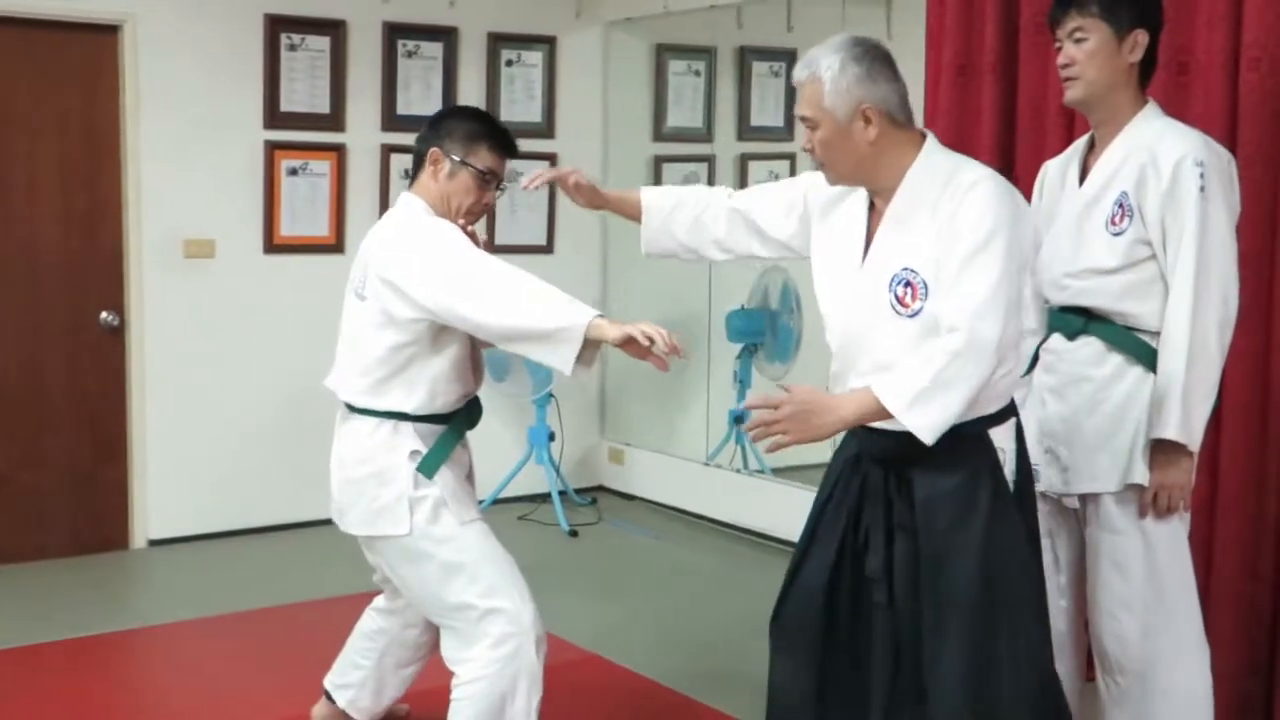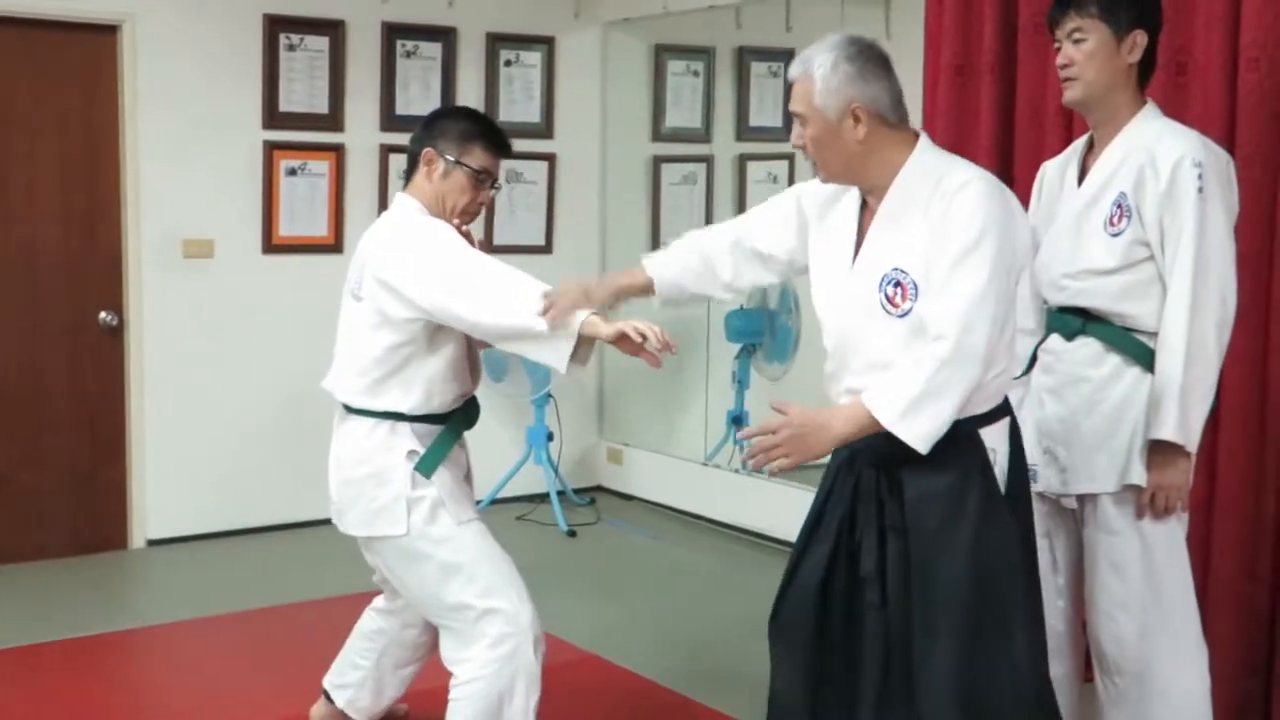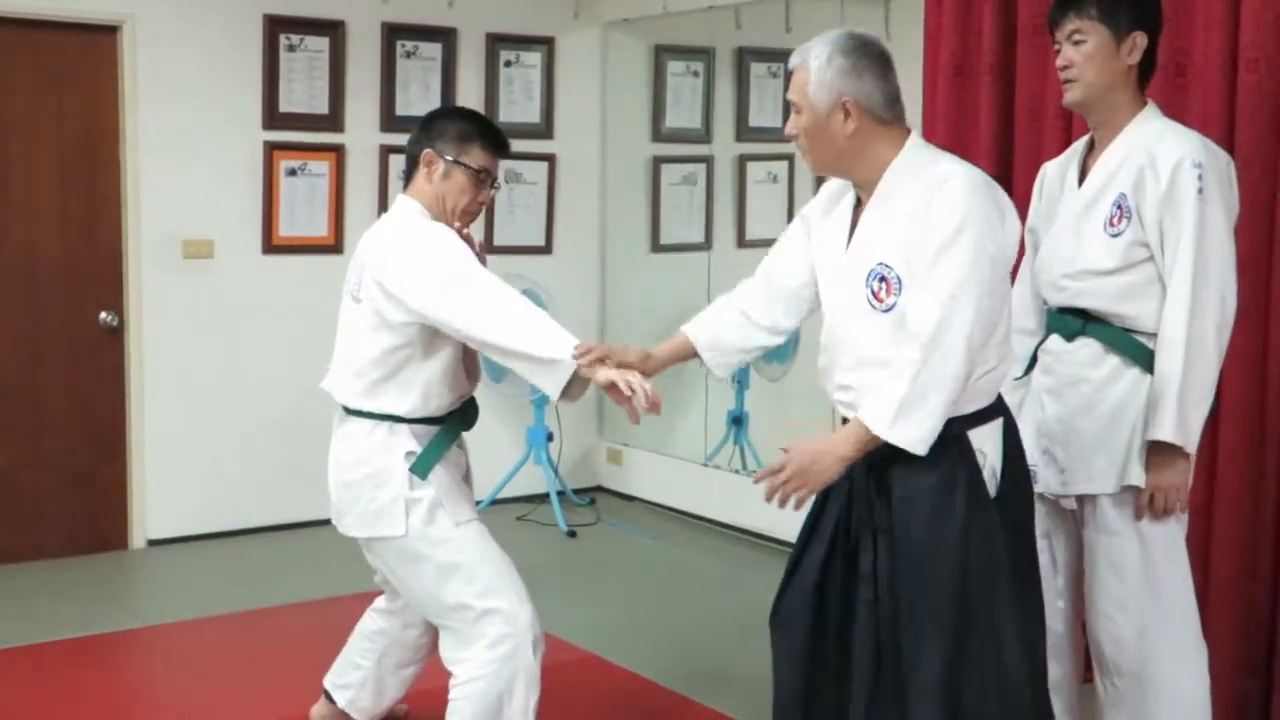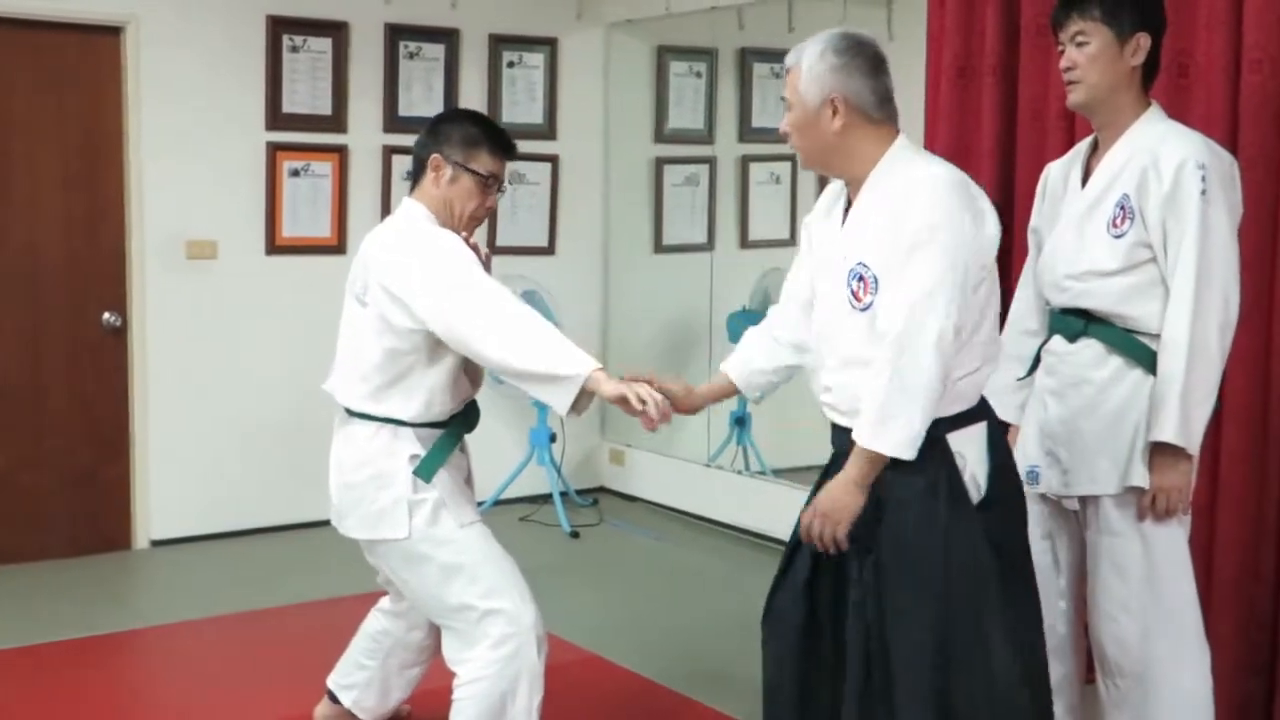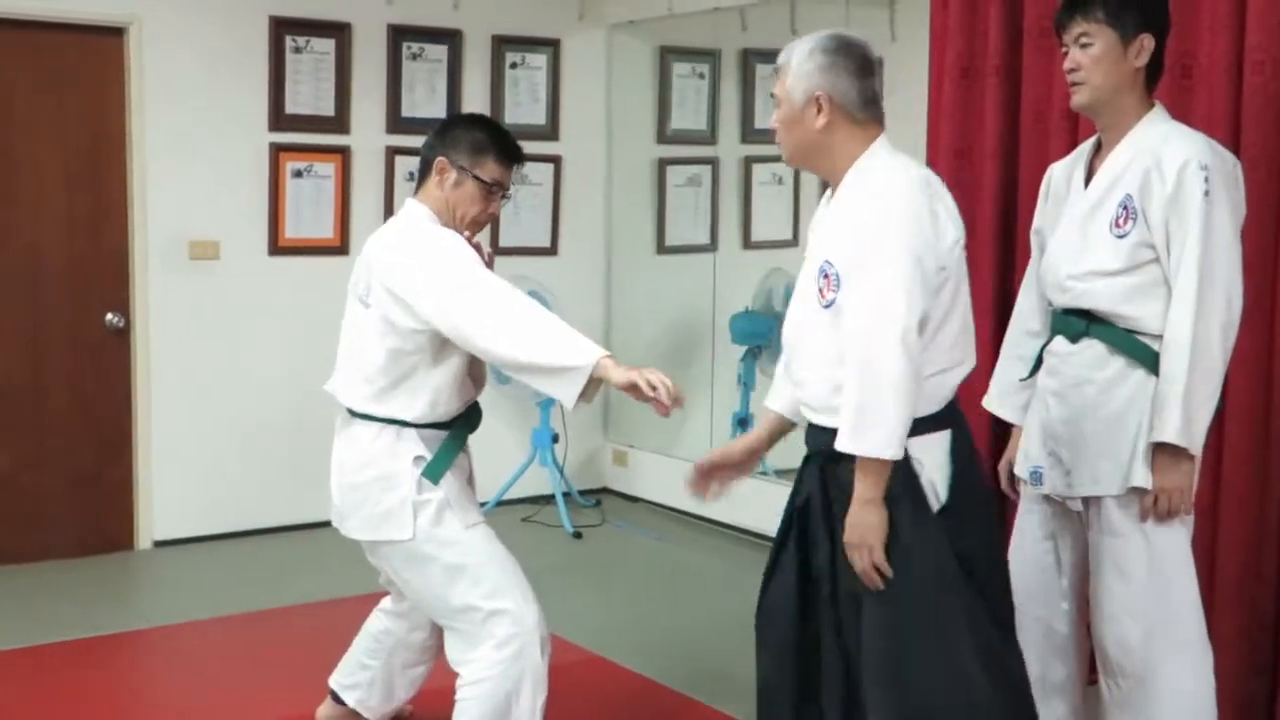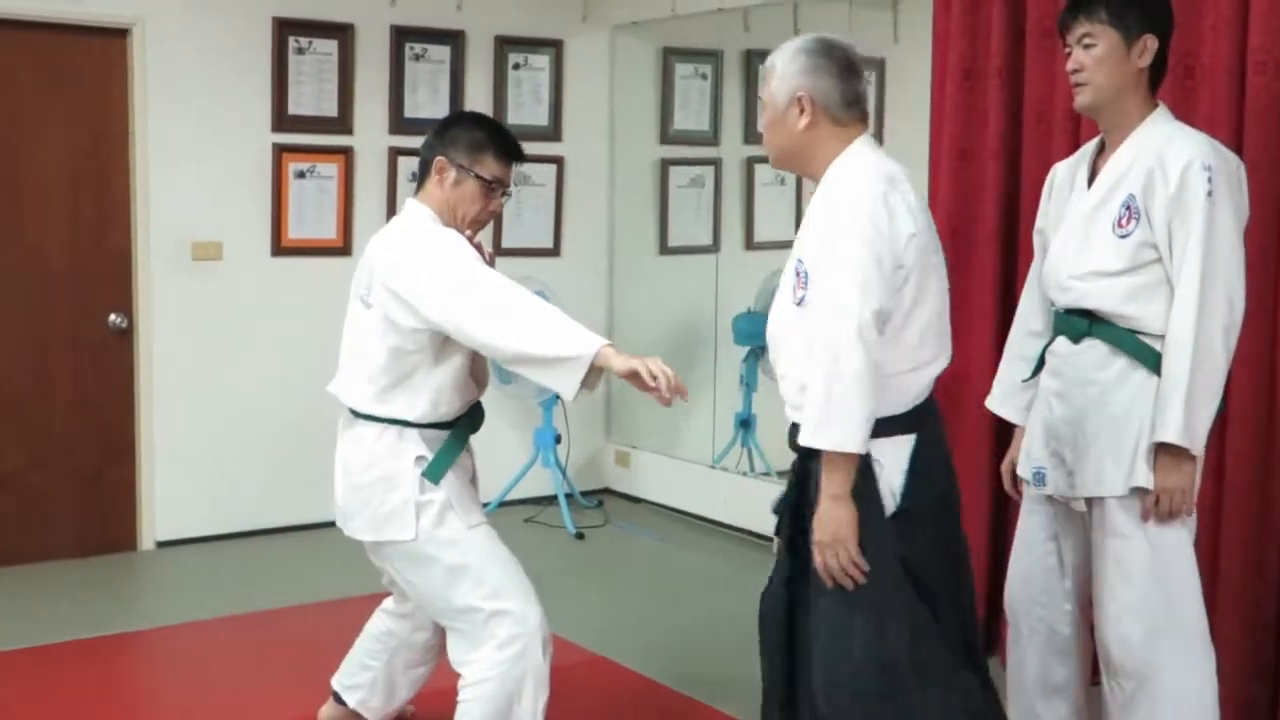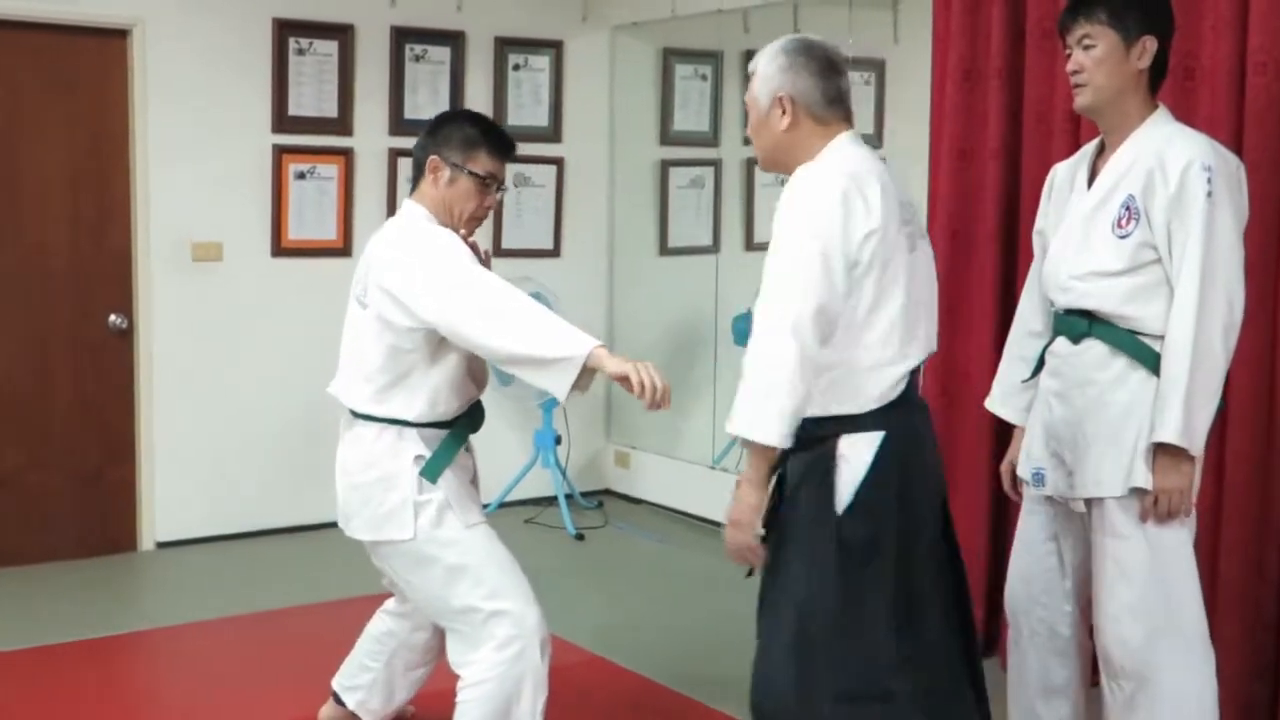
dt=0.1s
person 1, frame 1
left shoulder: (1183, 159)
right shoulder: (1057, 172)
left elbow: (1203, 303)
left wrist: (1176, 440)
left hip: (1131, 408)
right hip: (1052, 403)
left knee: (1140, 621)
right knee: (1036, 605)
person 1, frame 2
left shoulder: (1182, 160)
right shoulder: (1056, 172)
left elbow: (1201, 303)
left wrist: (1173, 440)
right wrist: (1010, 416)
left hip: (1128, 409)
right hip: (1051, 403)
left knee: (1138, 622)
right knee: (1034, 605)
person 1, frame 3
left shoulder: (1180, 160)
right shoulder: (1055, 173)
left elbow: (1199, 305)
left wrist: (1172, 440)
right wrist: (1009, 418)
left hip: (1128, 407)
right hip: (1050, 404)
left knee: (1137, 622)
right knee: (1034, 606)
person 1, frame 4
left shoulder: (1185, 161)
right shoulder: (1059, 173)
left elbow: (1203, 305)
left wrist: (1173, 442)
right wrist: (1013, 418)
left hip: (1131, 408)
right hip: (1054, 404)
left knee: (1138, 622)
right knee: (1032, 607)
person 1, frame 5
left shoulder: (1188, 162)
right shoulder: (1063, 174)
left elbow: (1205, 307)
left wrist: (1177, 443)
right wrist: (1018, 420)
left hip: (1134, 410)
right hip: (1058, 406)
left knee: (1142, 621)
right knee: (1035, 604)
person 1, frame 6
left shoulder: (1190, 163)
right shoulder: (1065, 174)
left elbow: (1207, 307)
left wrist: (1178, 444)
right wrist: (1021, 422)
left hip: (1135, 411)
right hip: (1061, 407)
left knee: (1143, 624)
right knee: (1035, 605)
person 1, frame 7
left shoulder: (1190, 164)
right shoulder: (1066, 176)
left elbow: (1207, 307)
left wrist: (1177, 444)
right wrist: (1020, 422)
left hip: (1136, 413)
right hip: (1061, 409)
left knee: (1143, 625)
right knee: (1036, 606)
person 2, frame 1
left shoulder: (979, 202)
right shoulder: (830, 198)
left elbow: (967, 348)
right elbow: (726, 216)
left wrist: (842, 407)
right wrist: (604, 198)
left hip: (960, 471)
right hip: (873, 464)
right knee: (820, 636)
person 2, frame 2
left shoulder: (970, 201)
right shoulder: (827, 201)
left elbow: (954, 354)
right elbow: (733, 251)
left wrist: (835, 425)
right wrist: (614, 286)
left hip: (955, 470)
right hip: (868, 466)
right knee: (821, 637)
person 2, frame 3
left shoulder: (956, 198)
right shoulder: (835, 202)
left elbow: (941, 354)
right elbow: (765, 299)
left wrist: (839, 449)
right wrist: (654, 358)
left hip: (949, 467)
right hip: (866, 461)
right knee: (820, 639)
person 2, frame 4
left shoulder: (935, 198)
right shoulder: (836, 204)
left elbow: (917, 356)
right elbow: (795, 325)
left wrist: (852, 477)
right wrist: (700, 395)
left hip: (936, 470)
right hip: (862, 462)
right knee: (811, 635)
person 2, frame 5
left shoulder: (891, 201)
right shoulder: (849, 198)
left elbow: (881, 356)
left wrist: (867, 497)
right wrist: (756, 439)
left hip: (904, 472)
right hip: (855, 464)
right knee: (800, 641)
person 2, frame 6
left shoulder: (855, 196)
right shoulder: (855, 192)
left elbow: (844, 348)
left wrist: (834, 493)
right wrist: (822, 478)
left hip: (872, 468)
right hip: (858, 461)
right knee: (813, 650)
person 2, frame 7
left shoulder: (824, 189)
right shoulder: (868, 183)
left elbow: (787, 337)
left wrist: (751, 479)
left hip: (852, 457)
right hip: (888, 447)
person 3, frame 1
left shoulder: (408, 237)
right shoulder: (414, 240)
left elbow: (473, 312)
right elbow: (498, 297)
left wrist: (471, 261)
right wrist: (602, 327)
left hip: (397, 457)
right hip: (402, 467)
left knee: (416, 595)
right knee: (504, 625)
person 3, frame 2
left shoulder: (404, 239)
right shoulder: (410, 241)
left elbow: (468, 310)
right elbow: (492, 296)
left wrist: (467, 263)
right wrist: (596, 324)
left hip: (394, 458)
right hip: (400, 467)
left knee: (415, 596)
right knee: (502, 625)
person 3, frame 3
left shoulder: (401, 239)
right shoulder: (413, 246)
left elbow: (462, 320)
right elbow: (491, 315)
left wrist: (468, 269)
right wrist: (589, 362)
left hip: (392, 460)
right hip: (397, 467)
left knee: (418, 596)
right knee: (501, 625)
person 3, frame 4
left shoulder: (405, 243)
right shoulder: (418, 250)
left elbow: (468, 326)
right elbow: (495, 325)
left wrist: (472, 276)
right wrist: (601, 380)
left hip: (392, 461)
right hip: (401, 469)
left knee: (421, 597)
right knee: (505, 626)
person 3, frame 5
left shoulder: (406, 243)
right shoulder: (421, 250)
left elbow: (468, 330)
right elbow: (501, 322)
left wrist: (475, 279)
right wrist: (611, 368)
left hip: (395, 463)
right hip: (402, 472)
left knee: (424, 598)
right knee: (509, 627)
person 3, frame 6
left shoulder: (409, 244)
right shoulder: (423, 250)
left elbow: (471, 326)
right elbow: (500, 315)
left wrist: (476, 278)
right wrist: (611, 356)
left hip: (398, 463)
right hip: (405, 472)
left knee: (426, 598)
right knee: (511, 628)
person 3, frame 7
left shoulder: (412, 245)
right shoulder: (419, 251)
left elbow: (468, 334)
right elbow: (494, 319)
left wrist: (476, 280)
right wrist: (606, 360)
left hip: (408, 463)
right hip: (405, 473)
left knee: (429, 598)
right knee: (509, 628)
